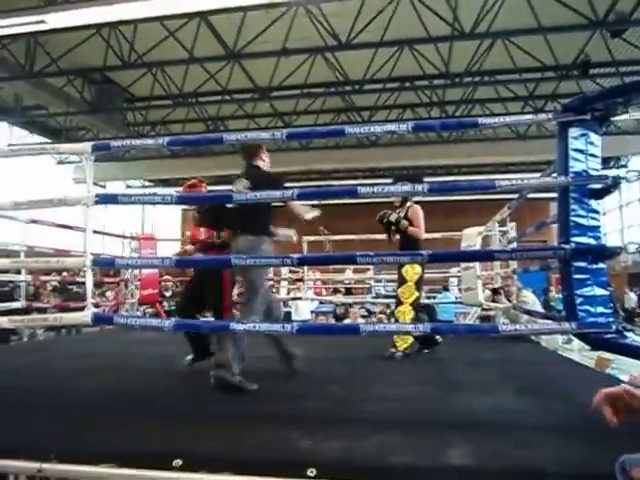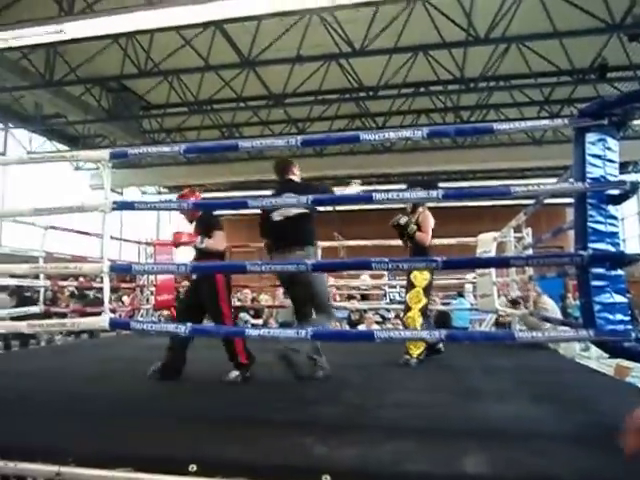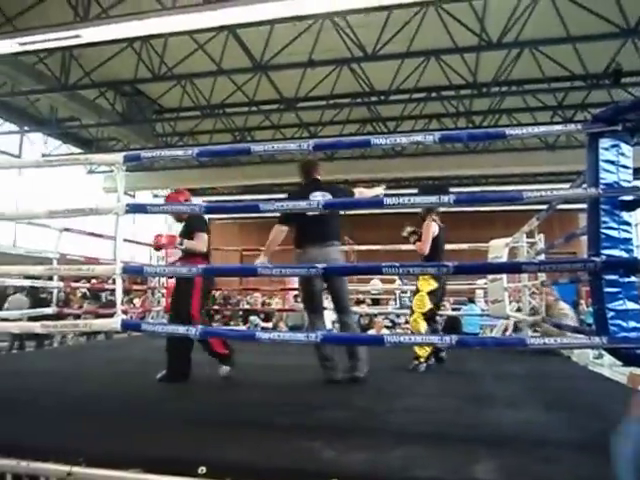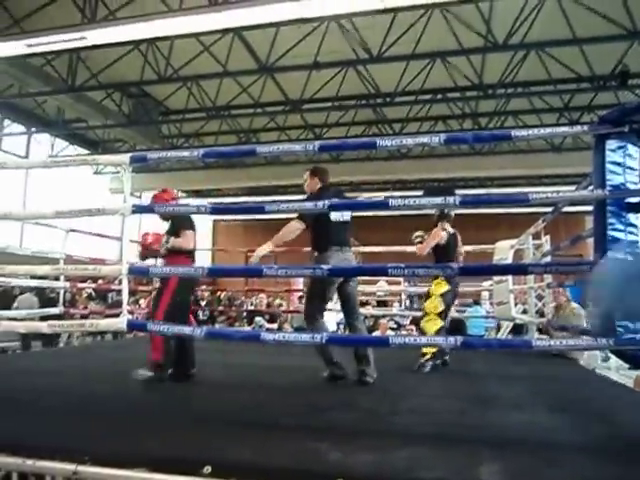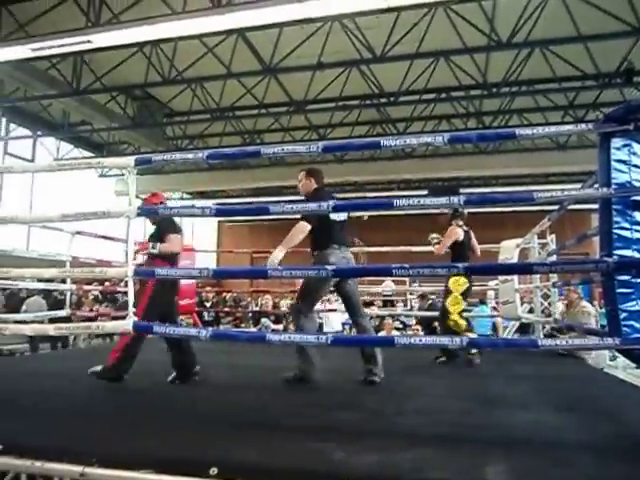
dt=0.2s
person 1, frame 1
left shoulder: (239, 183)
right shoulder: (266, 178)
right elbow: (291, 204)
left wrist: (272, 230)
right wrist: (308, 213)
left hip: (240, 245)
right hip: (256, 245)
left knee: (268, 305)
right knee: (250, 309)
left ankle: (290, 357)
right ankle: (229, 370)
person 1, frame 2
right shoulder: (307, 189)
left elbow: (266, 239)
right elbow: (333, 193)
left wrist: (272, 260)
left hip: (280, 260)
right hip: (306, 257)
left knee: (301, 313)
right knee: (325, 312)
left ankle: (317, 365)
right ankle: (293, 351)
person 1, frame 3
left shoulder: (296, 195)
right shoulder: (334, 191)
left elbow: (282, 228)
right elbow: (359, 193)
left wrist: (264, 255)
right wrist: (377, 190)
left hip: (307, 257)
right hip: (333, 254)
left knee: (315, 317)
right knee: (345, 312)
left ankle: (331, 370)
right ankle: (358, 366)
person 1, frame 4
left shoulder: (316, 199)
right shoulder: (341, 198)
left elbow: (298, 224)
left wrist: (269, 245)
left hip: (328, 260)
right hip: (348, 259)
left knee: (313, 315)
right knee: (353, 316)
left ankle: (335, 367)
right ankle: (366, 370)
person 1, frame 5
left shoulder: (314, 200)
right shoulder: (334, 201)
left elbow: (304, 226)
right elbow: (350, 214)
left wrist: (280, 250)
left hip: (327, 259)
right hip: (345, 259)
left knee: (302, 311)
right knee: (358, 315)
left ankle: (308, 368)
right ankle: (374, 369)
person 2, frame 1
left shoulder: (219, 210)
right shoulder: (198, 215)
left elbow: (230, 236)
left wrist: (212, 235)
right wrist: (187, 250)
left hip: (219, 268)
right hip: (203, 268)
left knee: (222, 313)
right knee: (184, 309)
left ankle: (227, 358)
right ankle: (202, 350)
person 2, frame 2
left shoulder: (210, 219)
right shoulder: (199, 223)
left elbow: (220, 245)
left wrist: (195, 239)
left hip: (214, 277)
right hip: (201, 277)
left knee: (224, 320)
right knee: (183, 319)
left ankle: (243, 365)
right ankle: (171, 366)
person 2, frame 3
left shoulder: (196, 220)
right shoulder: (189, 224)
left elbow: (202, 247)
left wrist: (175, 242)
right wrist: (178, 262)
left hip: (197, 275)
right hip: (187, 276)
left knee: (194, 319)
right knee: (177, 321)
left ankle: (225, 355)
right ankle: (176, 369)
person 2, frame 4
left shoulder: (182, 219)
right shoulder: (177, 222)
left elbow: (189, 244)
right elbow: (168, 251)
left wrist: (161, 240)
right wrist: (152, 251)
left hip: (179, 274)
right hip: (179, 274)
left knee: (160, 316)
right knee: (179, 321)
left ankle: (158, 365)
right ankle: (183, 369)
person 2, frame 5
left shoulder: (166, 223)
right shoulder: (169, 225)
left elbow: (175, 247)
left wrist: (148, 246)
right wrist: (142, 264)
left hip: (159, 280)
right hip: (168, 281)
left knee: (138, 323)
right knee: (169, 326)
left ankle: (114, 369)
right ankle: (186, 369)
person 3, frame 1
left shoulder: (414, 209)
right shoulder: (401, 212)
left elbow: (420, 234)
right elbow: (393, 238)
left wrist: (400, 222)
right wrist: (387, 225)
left hip: (413, 262)
right hip: (405, 261)
left knee: (405, 303)
right knee: (412, 303)
left ankle: (402, 346)
right ankle: (429, 338)
person 3, frame 2
left shoulder: (425, 216)
right shoulder: (414, 218)
left elbow: (427, 240)
left wrist: (407, 227)
right wrist: (400, 229)
left hip: (422, 268)
right hip: (416, 267)
left knee: (413, 310)
right knee: (419, 310)
left ankle: (414, 353)
right ankle: (434, 345)
person 3, frame 3
left shoulder: (429, 224)
right shoulder: (440, 227)
left elbow: (424, 250)
left wrist: (411, 237)
right wrist: (414, 238)
left hip: (430, 277)
right hip: (438, 277)
left knee: (419, 315)
right knee: (429, 315)
left ankle: (423, 357)
right ankle: (437, 352)
person 3, frame 4
left shoulder: (438, 232)
right shoulder: (455, 234)
left elbow: (421, 252)
right elbow: (460, 258)
left wrist: (418, 239)
left hip: (442, 280)
right hip: (451, 280)
left knee: (432, 317)
right knee: (438, 317)
left ankle: (429, 357)
right ankle: (441, 354)
person 3, frame 5
left shoulder: (454, 229)
right shoulder: (468, 232)
left elbow: (439, 250)
right elbow: (477, 252)
left wrist: (435, 241)
left hip: (458, 277)
right hip: (460, 277)
left knee: (455, 315)
right knee: (446, 315)
left ankle: (474, 350)
right ankle: (448, 352)
